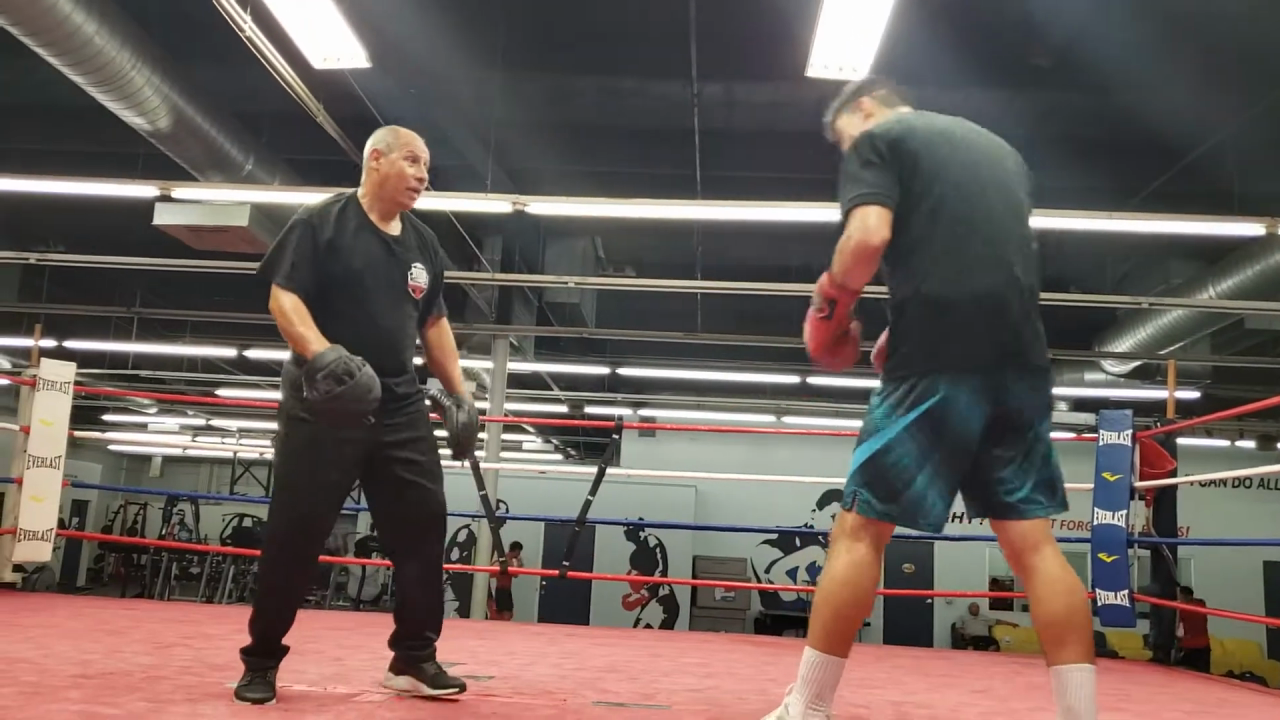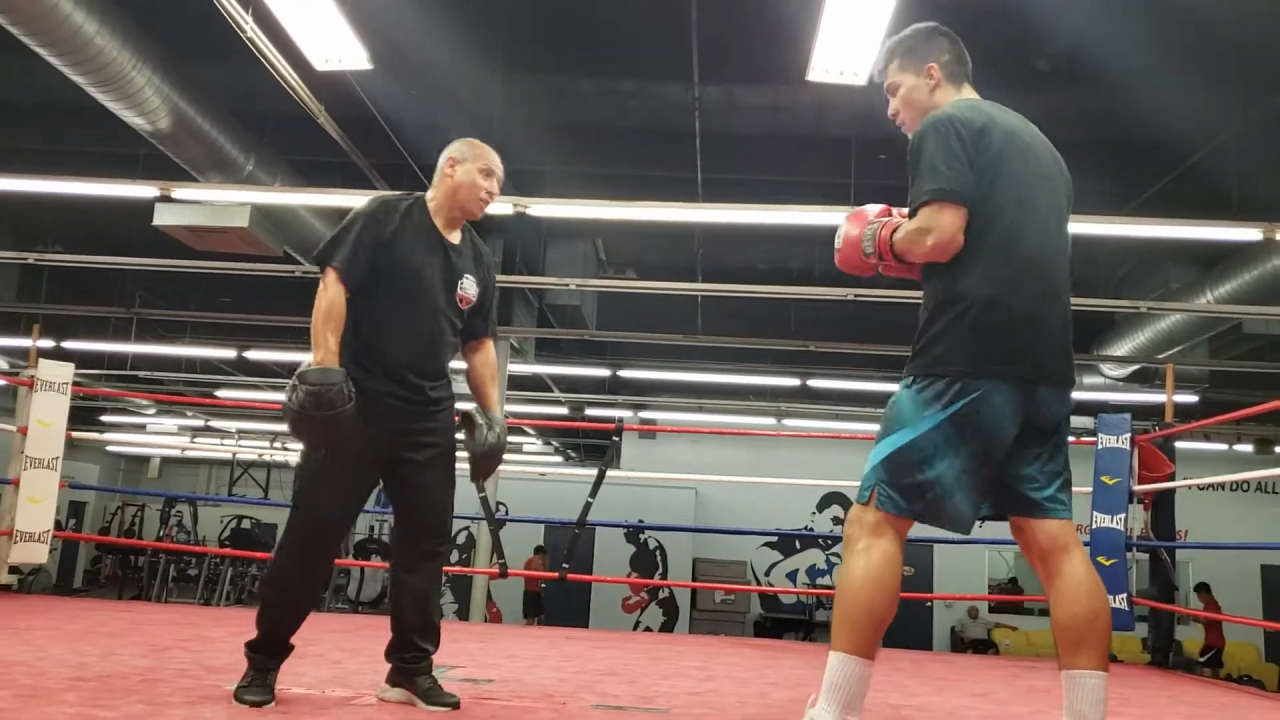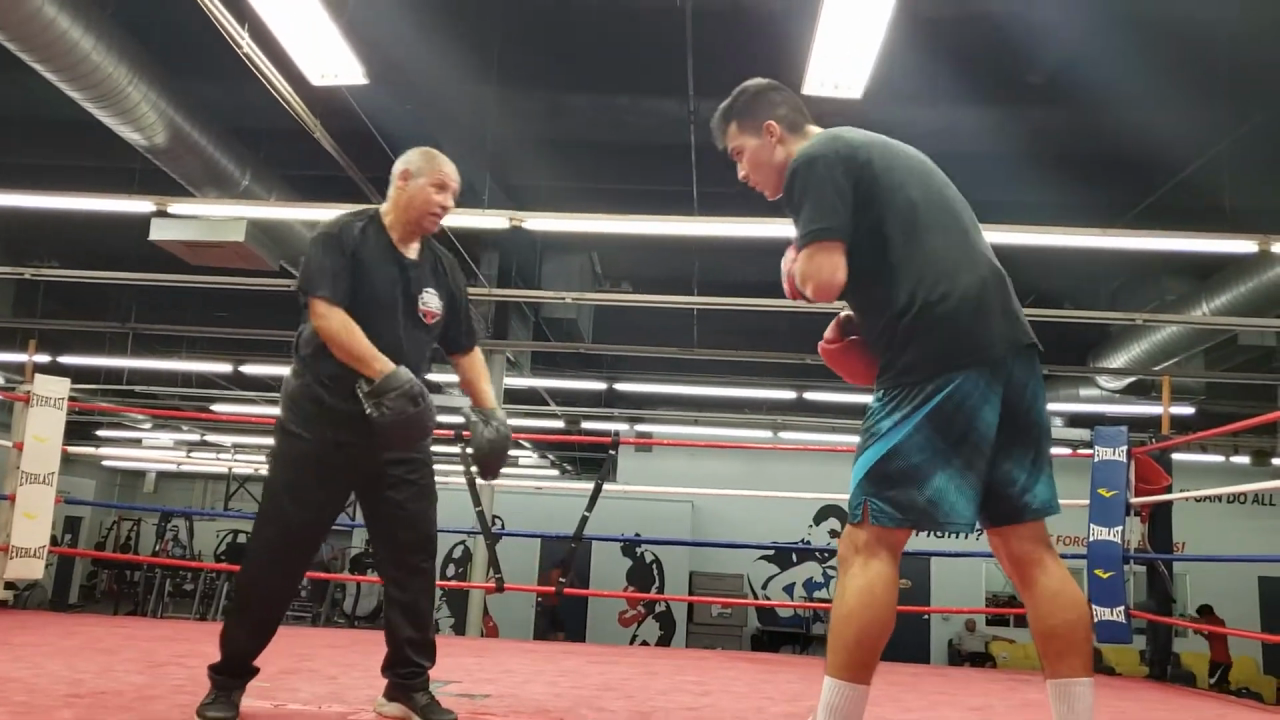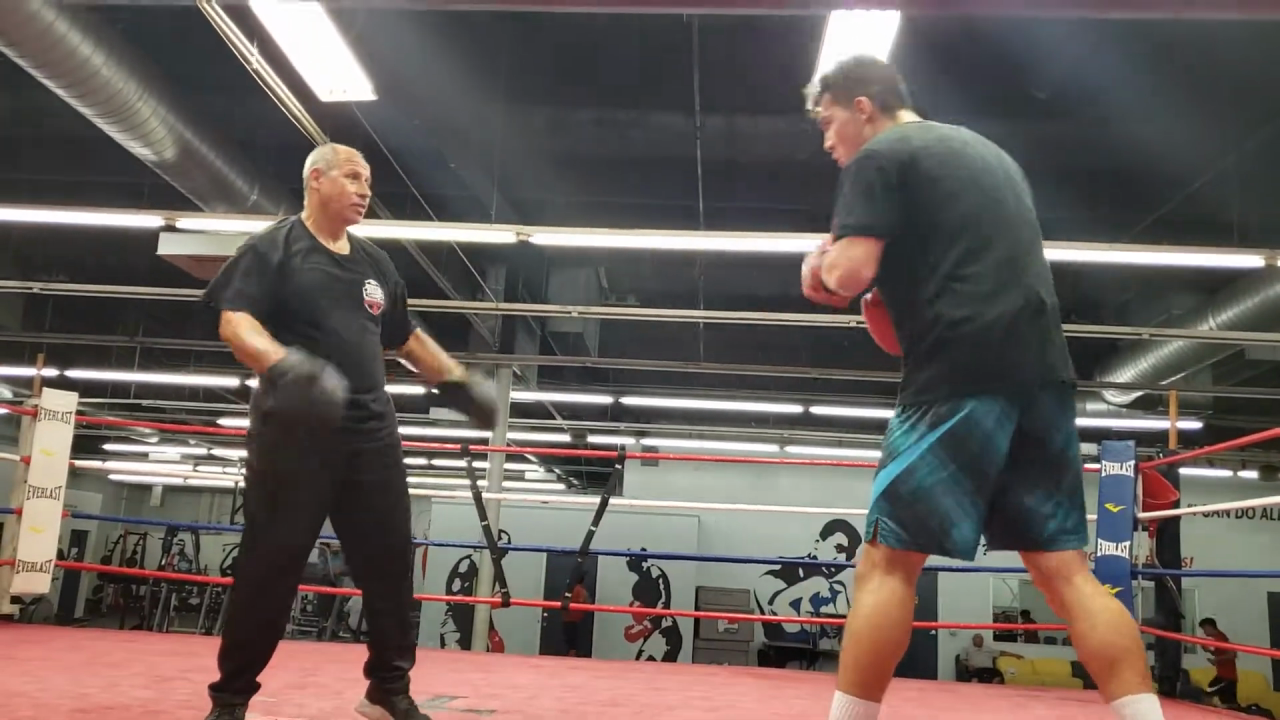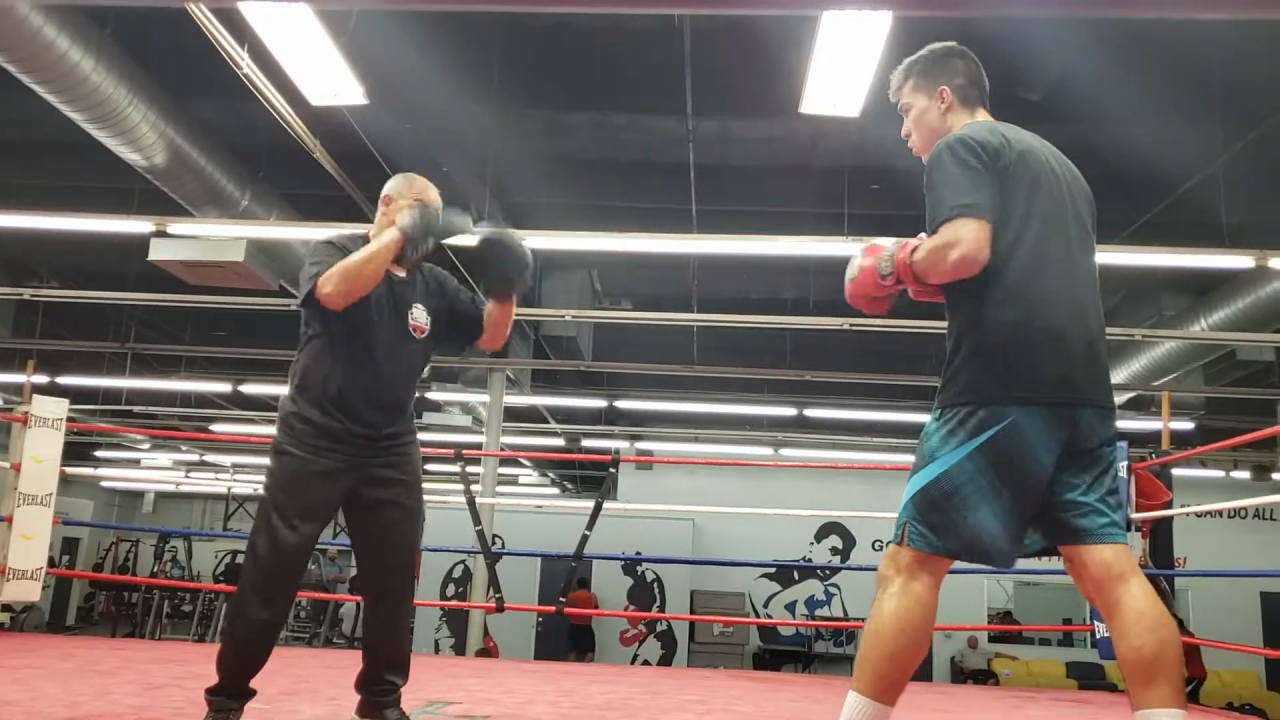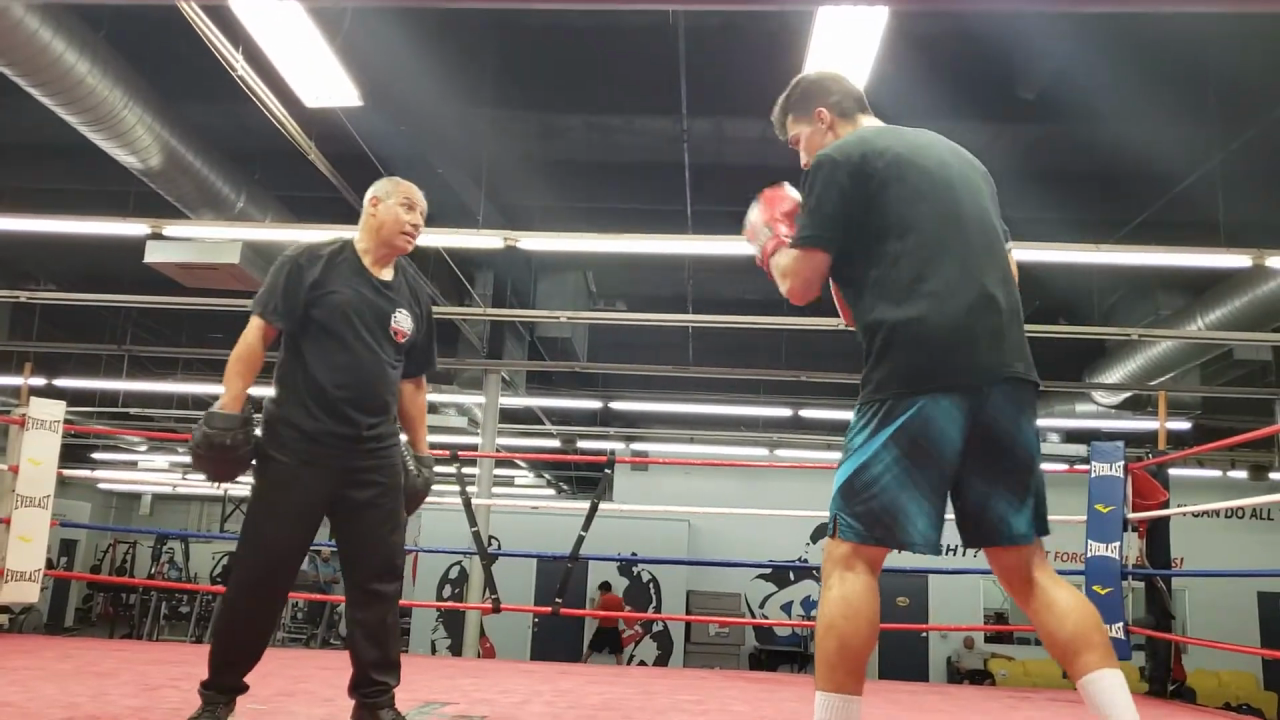
dt=0.5s
person 1, frame 1
left shoulder: (874, 140)
right shoulder: (999, 150)
left elbow: (870, 236)
left wrist: (828, 302)
left hip: (934, 361)
right hip: (1018, 359)
left knee: (859, 530)
right knee: (1034, 543)
person 1, frame 2
left shoulder: (948, 126)
right shoulder: (1041, 146)
left elbow: (940, 236)
left wrist: (882, 242)
left hip: (966, 359)
right hip: (1043, 365)
left knee: (875, 523)
right knee: (1055, 544)
person 1, frame 3
left shoulder: (815, 161)
right shoulder: (884, 151)
left elbow: (821, 281)
left wrist: (799, 258)
right wrist: (866, 320)
left hip: (939, 362)
right hip: (1006, 349)
left knee: (870, 542)
right knee: (1027, 547)
person 1, frame 4
left shoulder: (880, 158)
right shoulder: (987, 152)
left elbow: (849, 276)
left wrist: (822, 262)
left hip: (959, 382)
right hip: (1041, 376)
left knee: (887, 561)
right knee: (1064, 573)
person 1, frame 5
left shoulder: (964, 147)
right shoulder: (1060, 166)
left elbow: (964, 252)
left wrist: (897, 266)
left hip: (997, 389)
right hip: (1081, 391)
left knee: (911, 564)
right knee: (1112, 575)
person 1, frame 6
left shoulder: (840, 159)
right shoulder: (961, 157)
left elbow: (800, 284)
left wrist: (766, 241)
left hip: (914, 377)
right hip: (1002, 374)
left knee: (849, 557)
right knee: (1024, 567)
person 2, frame 1
left shoulder: (423, 243)
right shoulder: (321, 221)
left elbow: (433, 321)
right elbow: (282, 296)
left wrist: (456, 389)
right wrist: (323, 354)
left hip: (398, 407)
right hip: (323, 404)
left knee: (422, 527)
right knee: (295, 531)
left ankle: (414, 657)
right ankle: (261, 661)
person 2, frame 2
left shoulder: (477, 259)
right shoulder: (384, 218)
left elbow: (479, 341)
right elbow: (334, 285)
left wrist: (490, 413)
right wrist: (324, 367)
left hip: (428, 416)
right hip: (356, 403)
left knee: (426, 539)
right knee: (315, 529)
left ankle: (411, 669)
right ankle: (264, 660)
person 2, frame 3
left shoulder: (442, 269)
right shoulder: (341, 238)
left elbow: (464, 348)
right elbow: (324, 314)
left wrist: (489, 412)
right wrist: (386, 374)
left hip: (401, 432)
right hip: (320, 423)
left knee: (412, 556)
right knee: (279, 552)
person 2, frame 4
left shoulder: (374, 262)
right shoulder: (270, 249)
left elbow: (405, 337)
right elbow: (234, 321)
left wrist: (458, 381)
right wrist: (283, 362)
left hip: (371, 437)
right hip: (300, 432)
left knee: (390, 564)
right knee: (270, 566)
person 2, frame 5
left shoulder: (435, 285)
right shoulder: (335, 250)
left elbow: (490, 337)
right elbow: (334, 293)
left wrist: (505, 285)
right wrist: (400, 230)
left hip: (390, 451)
right hip: (312, 441)
left knee: (391, 579)
right knee: (270, 569)
person 2, frame 6
left shoulder: (415, 293)
right shoulder: (310, 264)
right elbow: (259, 332)
left wrist: (420, 455)
right wrist: (226, 409)
left hip: (375, 456)
right hip: (296, 446)
left knee: (378, 581)
right knee: (261, 573)
